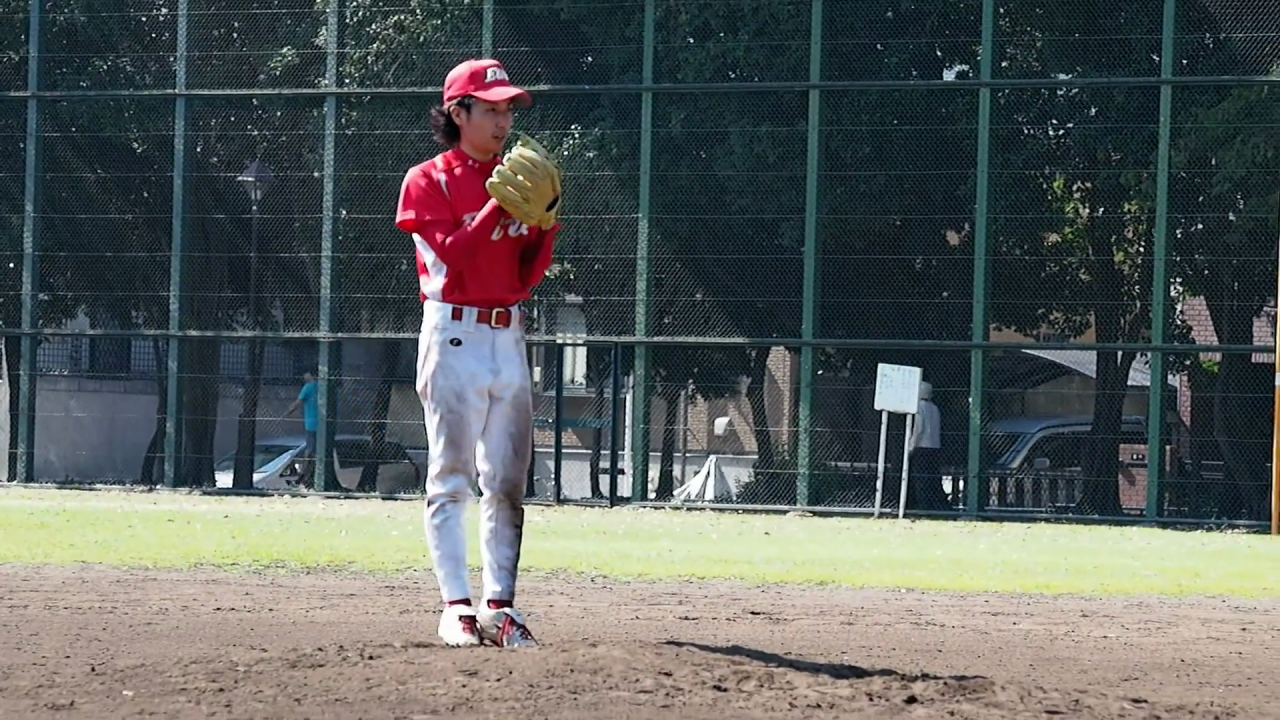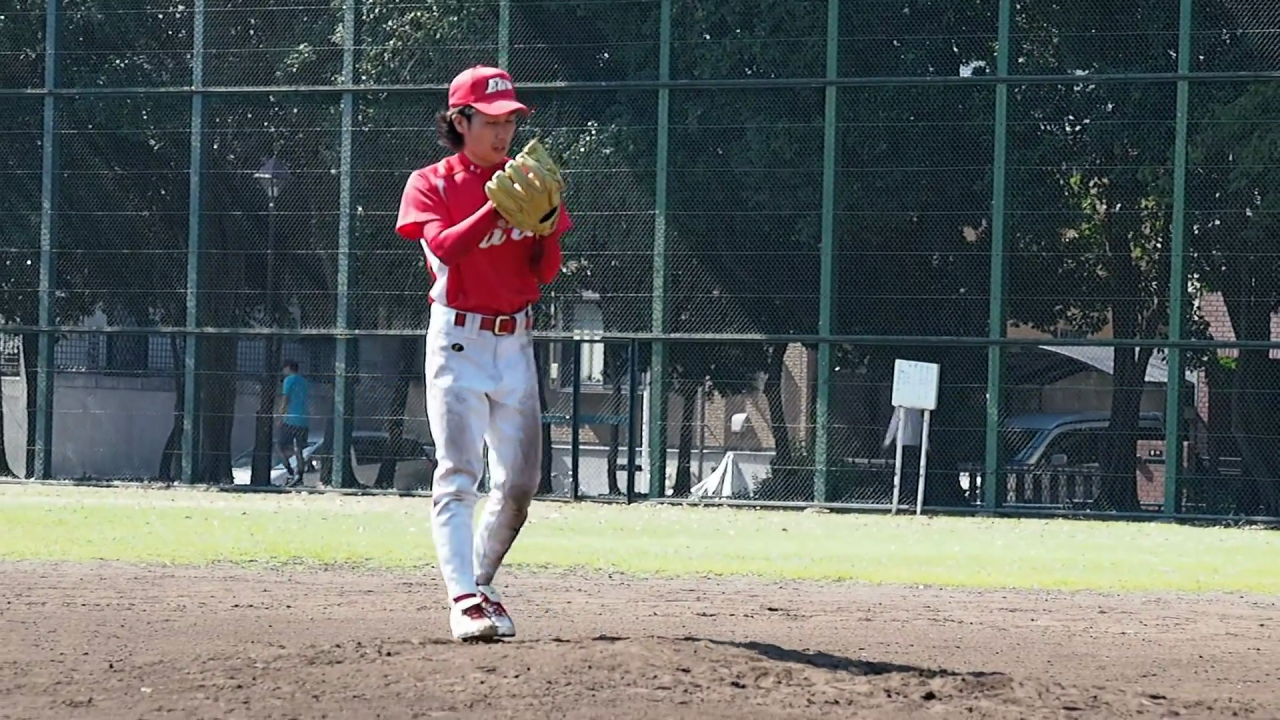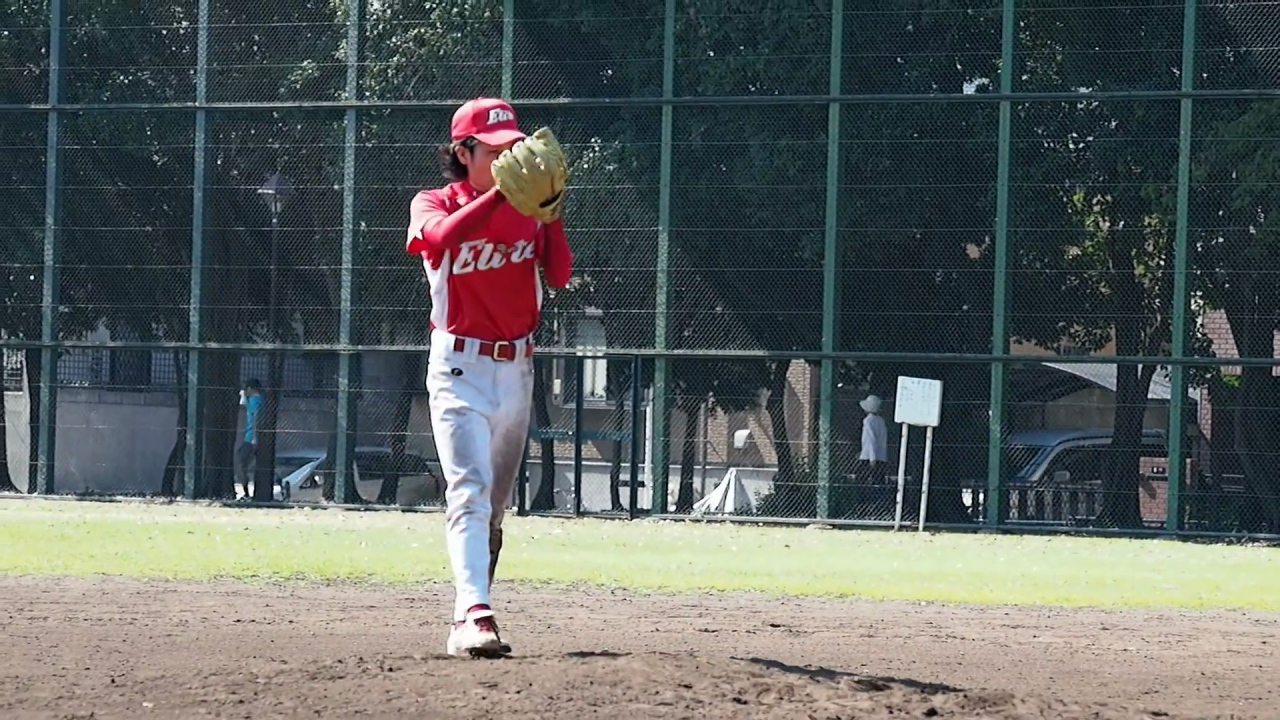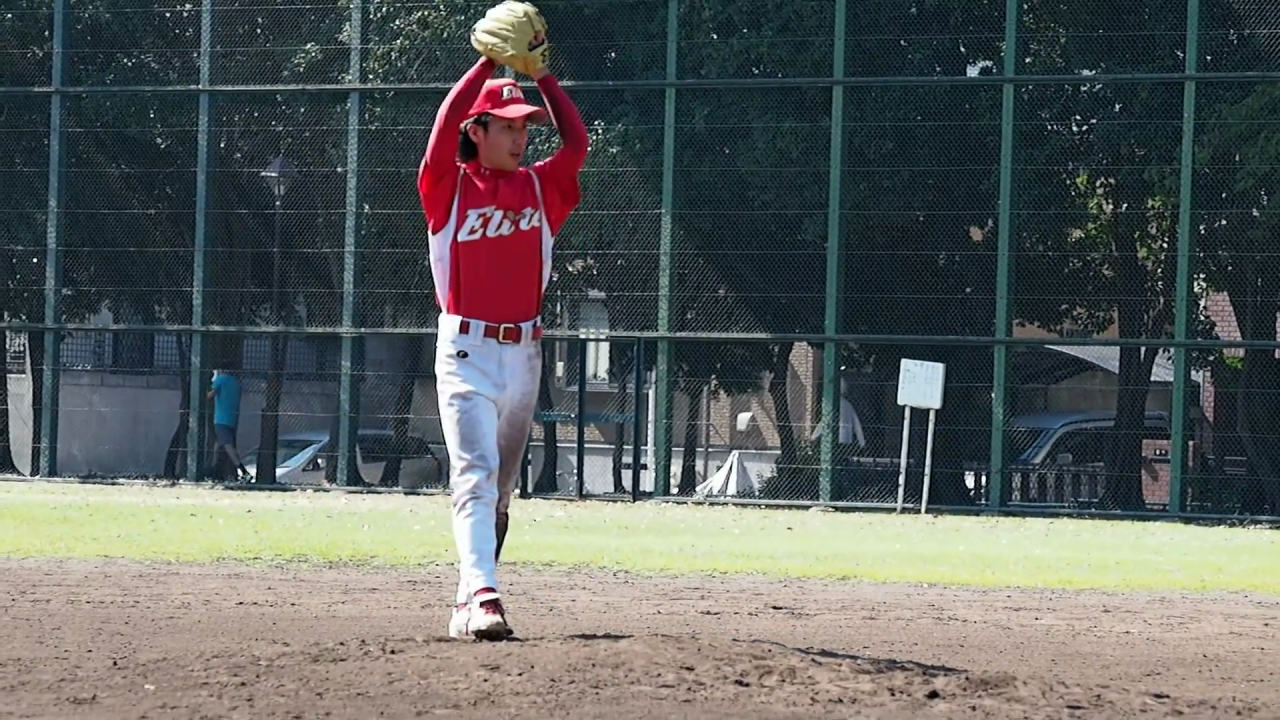
dt=0.4s
person 1, frame 1
left shoulder: (519, 180)
right shoulder: (428, 179)
left elbow: (529, 276)
right elbow: (453, 255)
left wrist: (546, 223)
right wrist: (499, 203)
left hip: (509, 337)
right hip: (455, 336)
left knee: (508, 481)
right knee: (451, 478)
left ankle: (499, 604)
right ankle: (457, 607)
person 1, frame 2
right shoulder: (431, 183)
left elbow: (545, 273)
right elbow: (445, 249)
left wrist: (550, 228)
right wrist: (497, 204)
left hip: (514, 343)
right hip: (459, 341)
left knee: (519, 481)
right knee: (457, 478)
left ankle: (479, 581)
right ankle: (463, 600)
person 1, frame 3
left shoulder: (530, 211)
right shoulder: (433, 204)
left elbow: (559, 278)
right elbow: (440, 236)
left wrist: (549, 213)
right wrist: (500, 191)
left hip: (516, 369)
right hip: (459, 367)
left knee: (494, 506)
right knee: (469, 492)
left ankle: (466, 619)
right ankle: (476, 612)
person 1, frame 4
left shoulder: (538, 184)
right shoulder: (448, 184)
left elbow: (578, 144)
right elbow: (445, 127)
left wrist: (539, 73)
right wrist: (489, 59)
left hip: (523, 351)
right hip: (466, 348)
left knee: (500, 487)
right knee: (475, 476)
left ankle: (470, 600)
right ankle: (481, 595)
